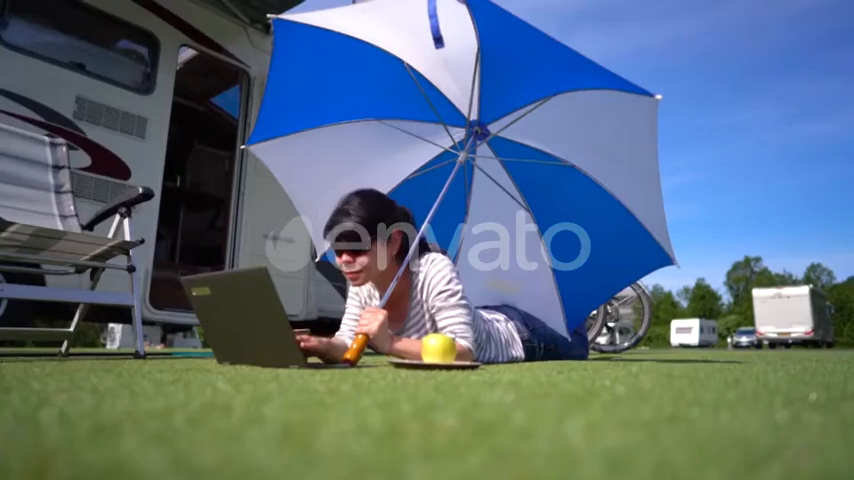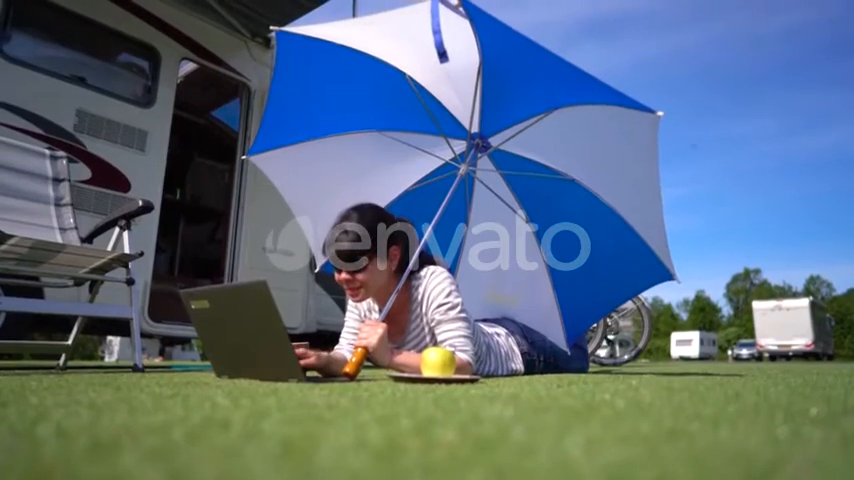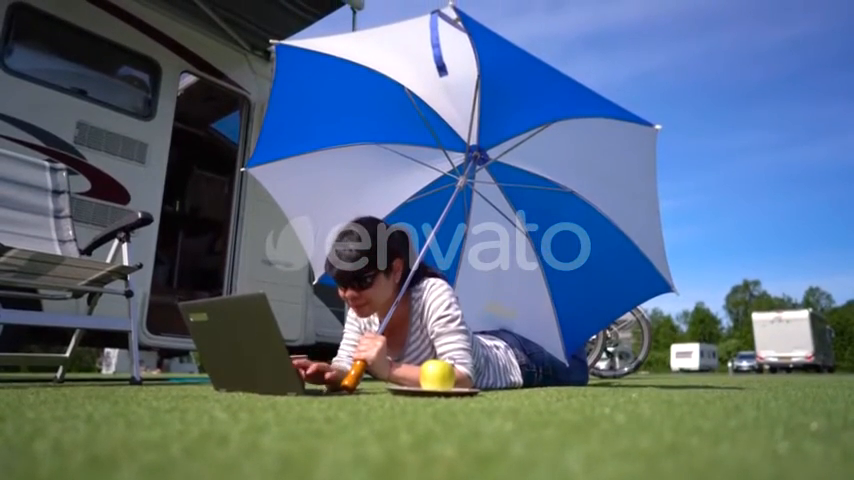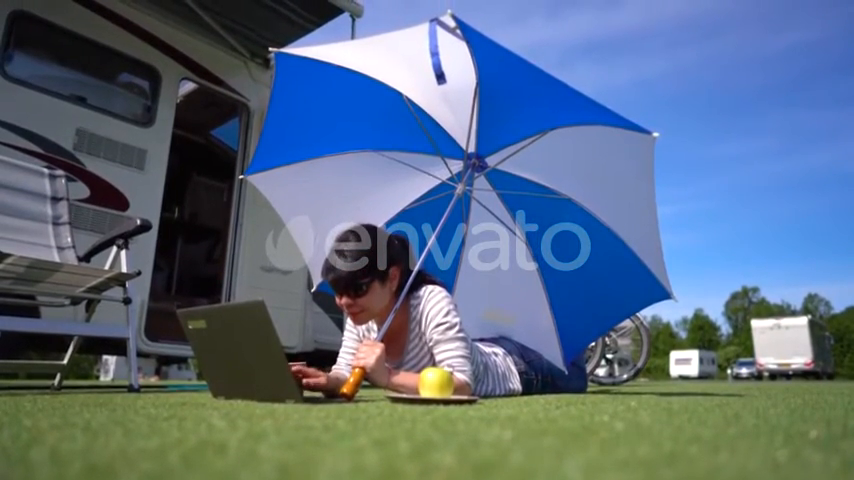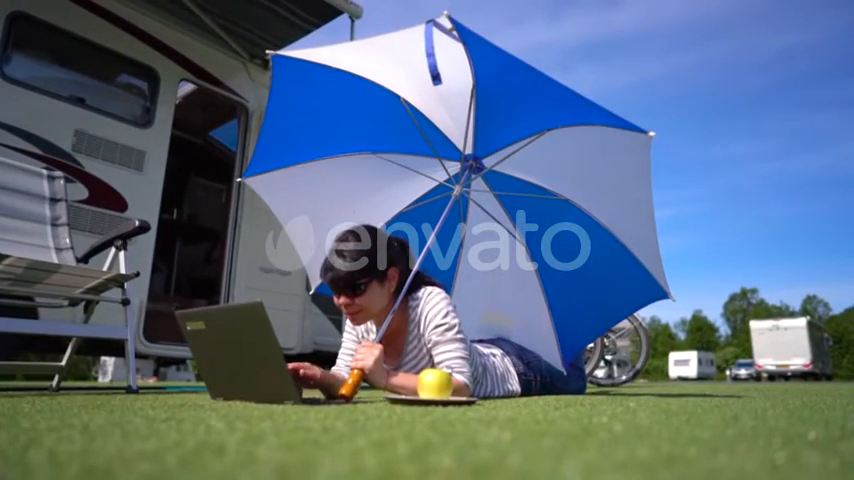
dt=1s
person 1, frame 1
left shoulder: (434, 270)
right shoulder: (361, 285)
left elbow: (464, 351)
right elbow: (345, 346)
left wrist: (391, 344)
right wrist: (323, 347)
left hip: (516, 336)
person 1, frame 2
left shoulder: (434, 283)
right shoulder: (361, 299)
left elbow: (464, 364)
right elbow: (345, 360)
left wrist: (391, 357)
right wrist: (323, 361)
left hip: (516, 349)
person 1, frame 3
left shoulder: (434, 294)
right shoulder: (359, 310)
left elbow: (463, 378)
right elbow: (344, 372)
left wrist: (390, 370)
right wrist: (328, 373)
left hip: (514, 361)
person 1, frame 4
left shoulder: (432, 301)
right shoulder: (359, 318)
left elbow: (462, 385)
right elbow: (343, 375)
left wrist: (389, 377)
right wrist: (327, 381)
left hip: (514, 368)
person 1, frame 5
left shoulder: (431, 303)
right shoulder: (357, 318)
left elbow: (461, 386)
right elbow: (343, 379)
left wrist: (387, 379)
right wrist: (324, 379)
left hip: (513, 370)
